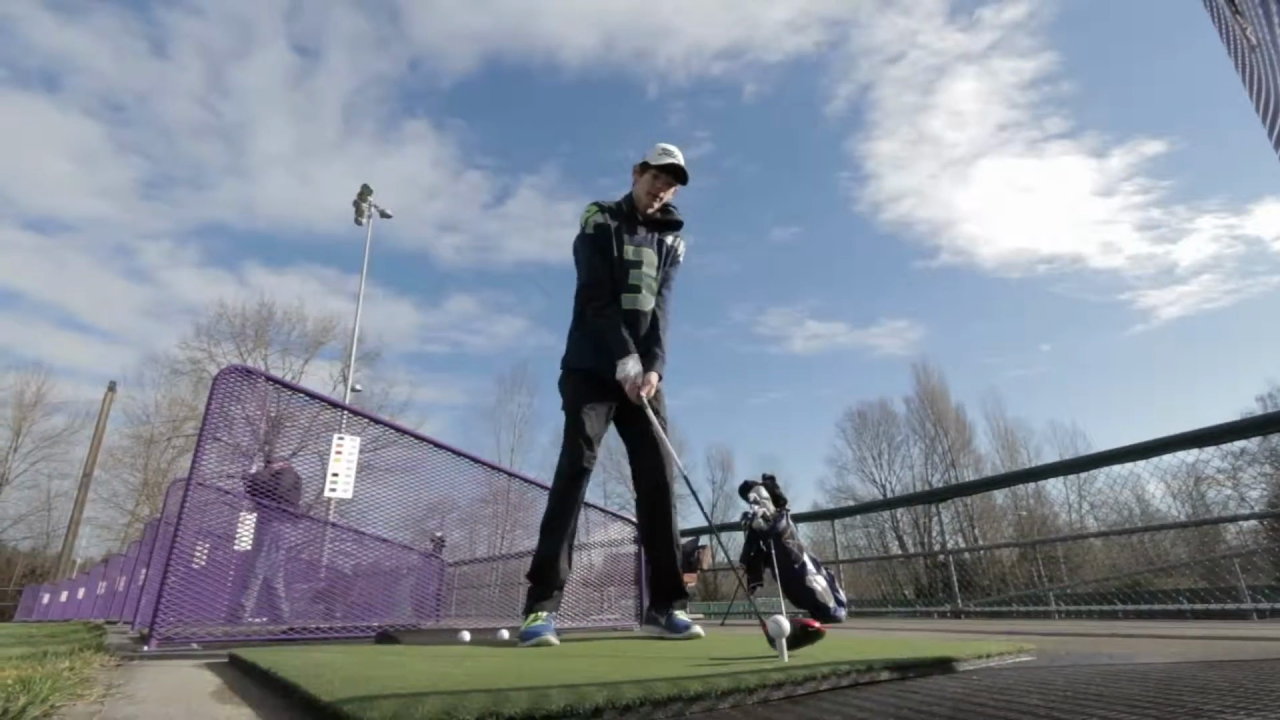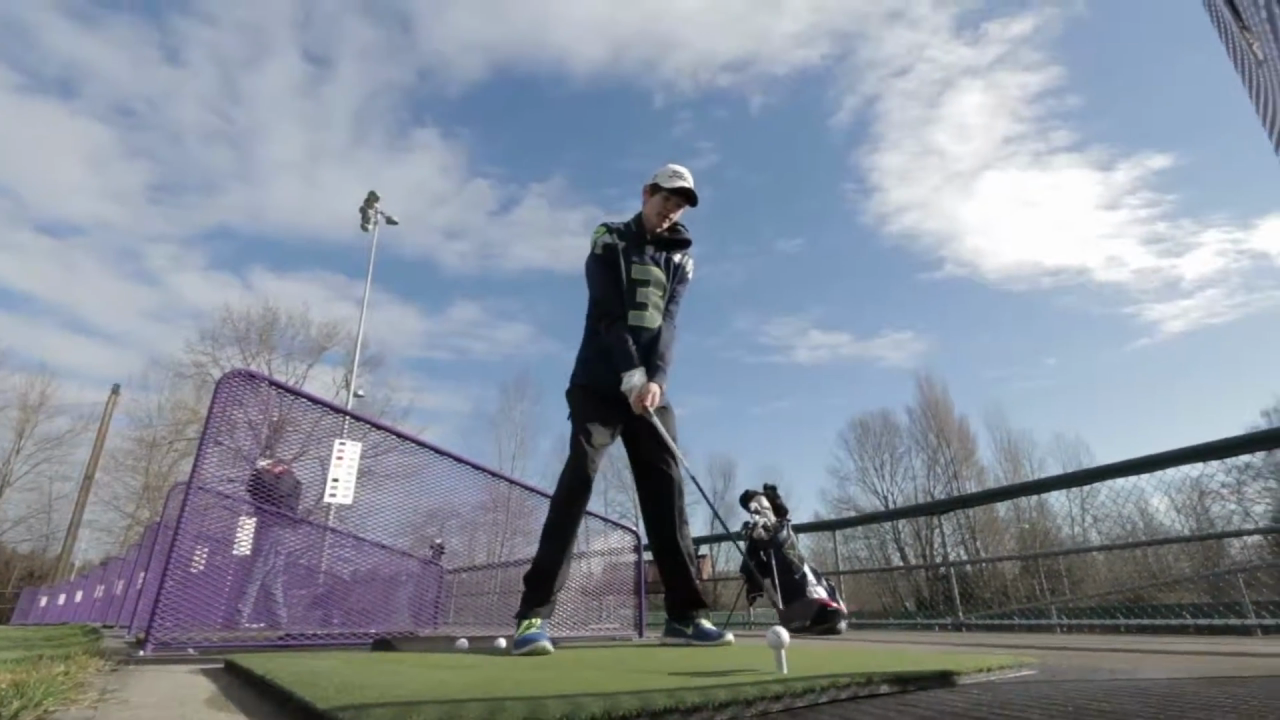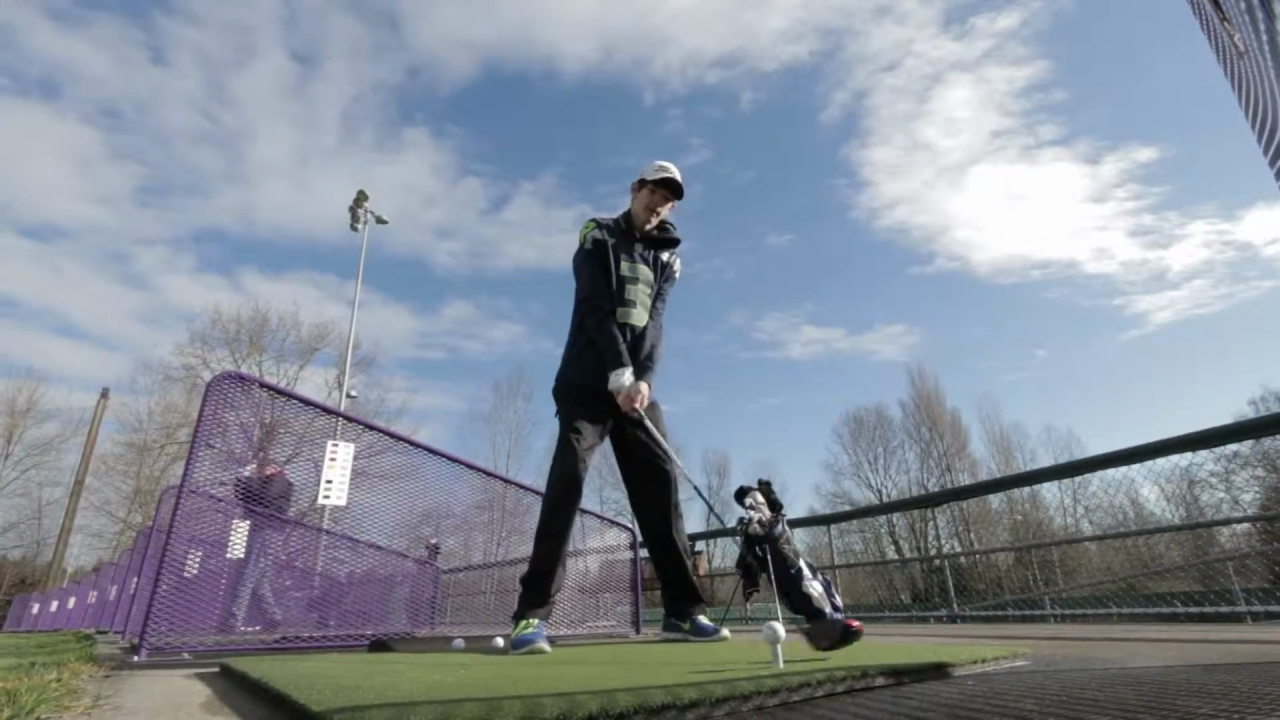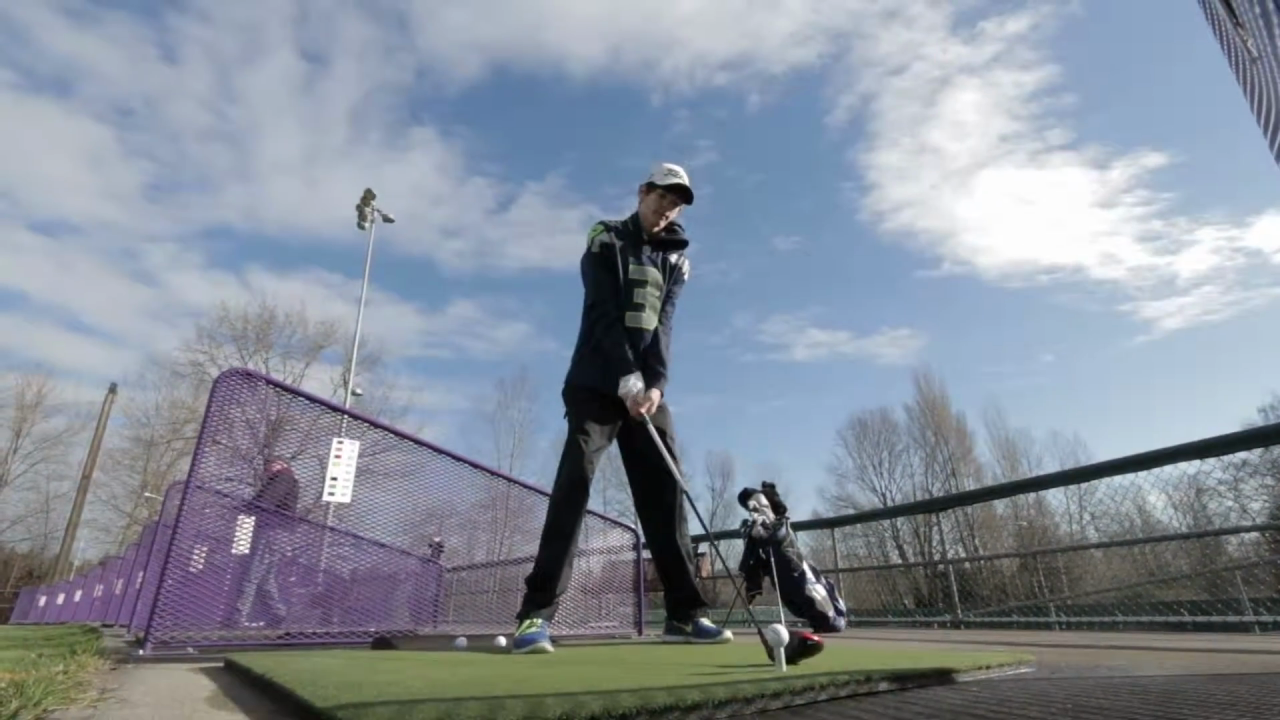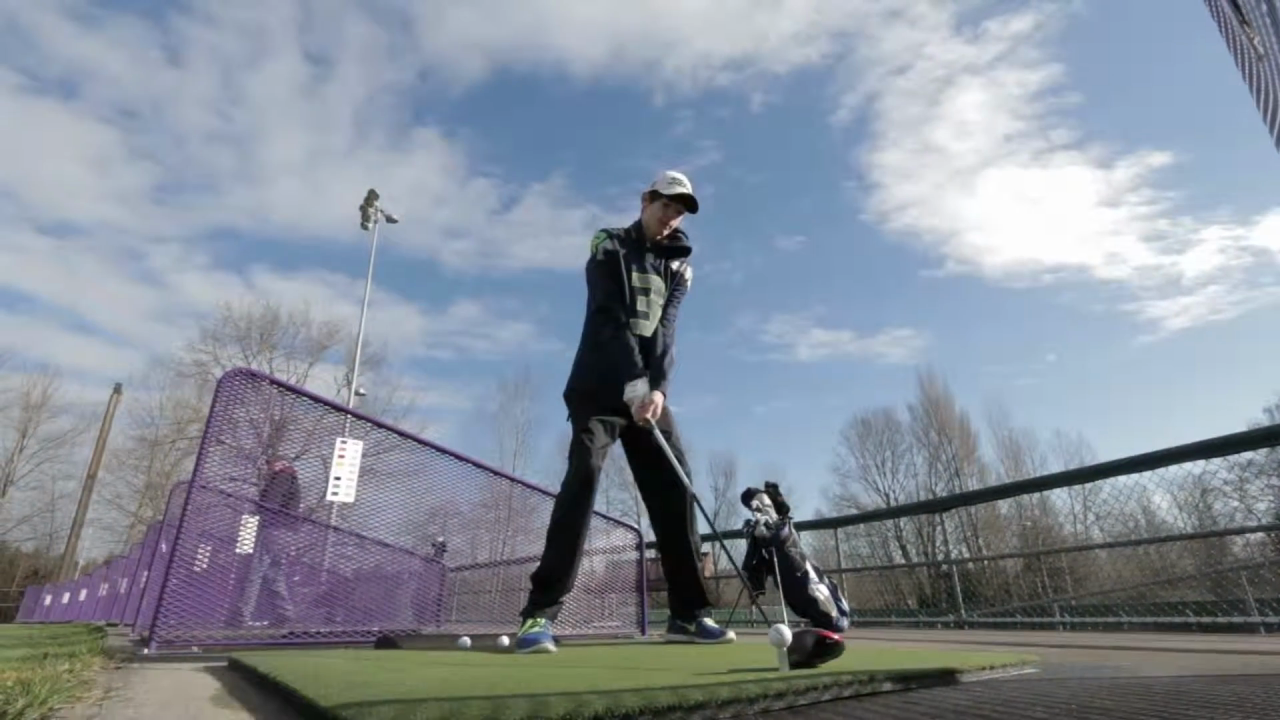
dt=0.7s
person 1, frame 1
left shoulder: (670, 240)
right shoulder: (600, 220)
left elbow: (661, 307)
right elbow: (598, 296)
left wrist: (654, 368)
right wrist: (626, 360)
left hip: (642, 373)
right hip: (592, 369)
left knee: (657, 477)
right knee: (576, 467)
left ankle: (665, 602)
right ankle: (541, 606)
person 1, frame 2
left shoulder: (680, 258)
right shoulder: (609, 241)
left elbow: (668, 323)
right elbow: (608, 314)
left wrist: (656, 380)
right wrist: (633, 376)
left hip: (651, 388)
right hip: (599, 384)
left knee: (666, 491)
right knee: (579, 476)
left ankle: (683, 613)
right ankle: (534, 613)
person 1, frame 3
left shoulder: (667, 257)
right shoulder: (598, 236)
left elbow: (653, 319)
right elbow: (597, 309)
left wrist: (643, 379)
right wrist: (620, 374)
left hip: (637, 386)
right hip: (586, 383)
left knee: (660, 484)
right knee: (568, 479)
left ankle: (682, 609)
right ankle: (532, 615)
person 1, frame 4
left shoulder: (676, 258)
right shoulder: (606, 239)
left elbow: (662, 324)
right elbow: (605, 315)
left wrist: (655, 385)
right wrist: (627, 380)
left hip: (647, 389)
right hip: (597, 385)
left knee: (665, 490)
right knee: (575, 479)
left ankle: (683, 613)
right ankle: (536, 614)
person 1, frame 5
left shoulder: (678, 265)
right shoulder: (610, 246)
left elbow: (665, 329)
right elbow: (612, 320)
left wrist: (658, 389)
right wrist: (635, 384)
left hip: (649, 392)
right hip: (599, 388)
left knee: (675, 488)
right knee: (582, 479)
left ankle: (688, 613)
right ankle: (540, 613)
